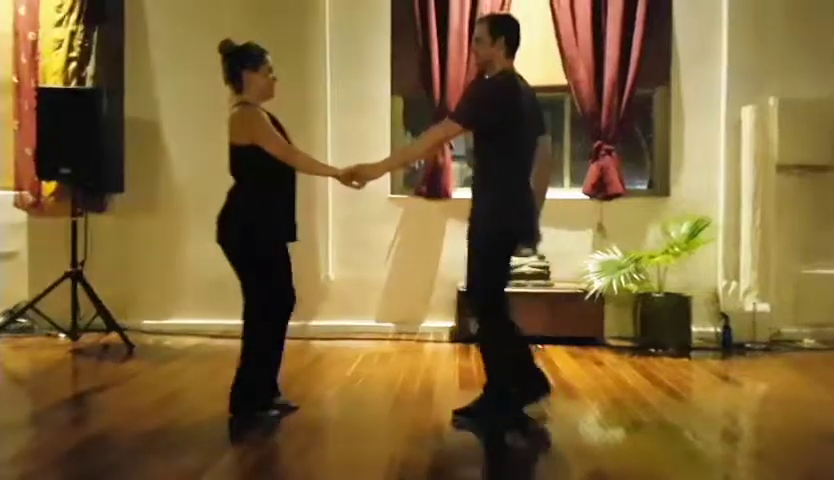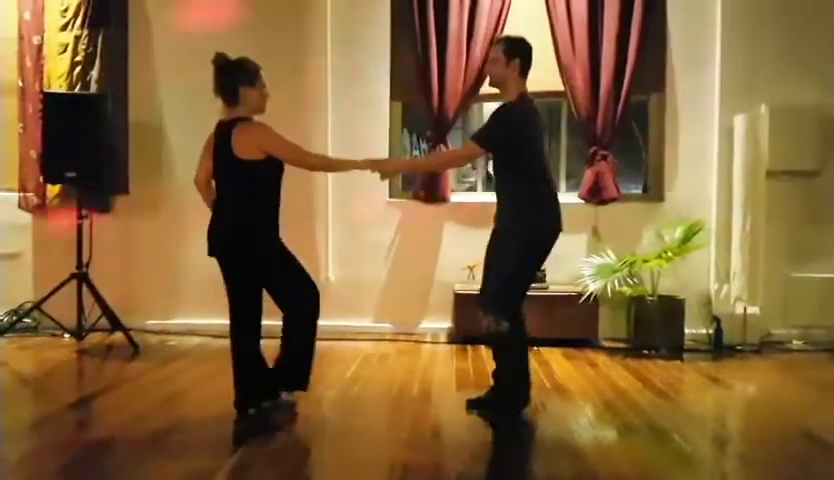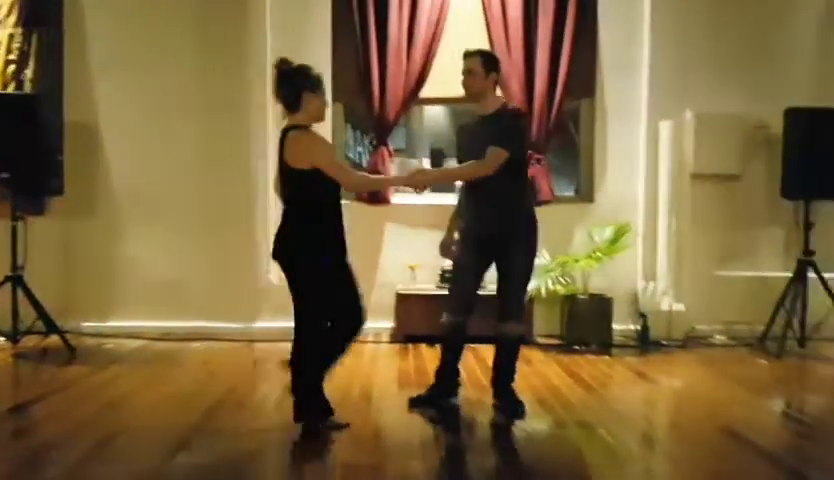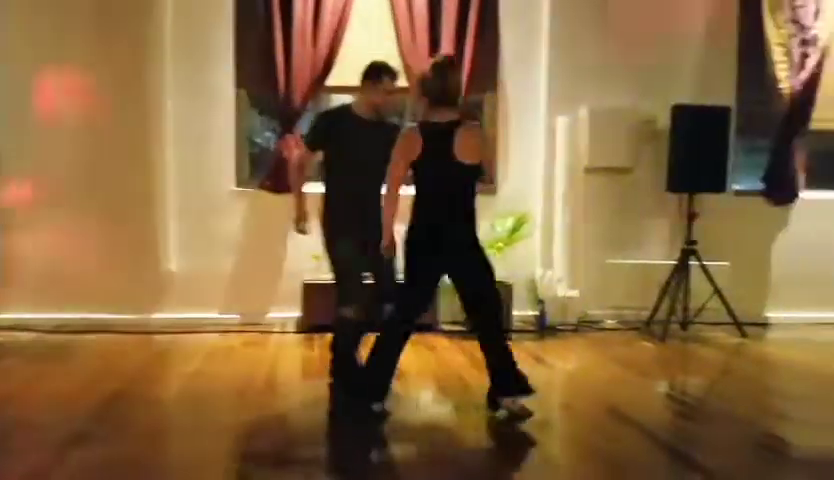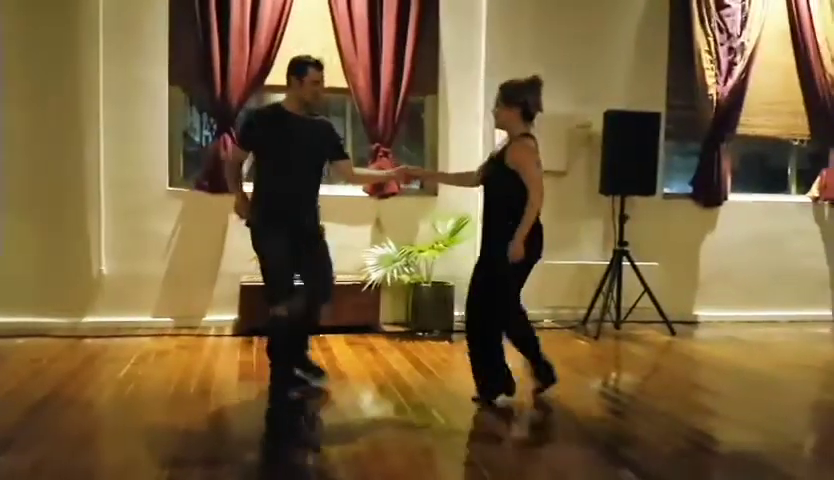
dt=0.7s
person 1, frame 1
left shoulder: (257, 117)
right shoulder: (247, 116)
right elbow: (290, 156)
right wrist: (336, 172)
left hip: (263, 227)
right hip: (248, 230)
left knee: (274, 304)
right knee: (266, 308)
left ankle: (262, 394)
right ankle: (249, 402)
person 1, frame 2
left shoulder: (221, 132)
right shoulder: (253, 132)
left elbow: (202, 181)
right elbow: (309, 161)
right wrist: (360, 164)
left hip: (230, 235)
right hip: (252, 238)
left knee: (245, 314)
right knee: (304, 299)
left ankle: (254, 397)
right ankle: (281, 386)
person 1, frame 3
left shoulder: (290, 138)
right shoulder: (307, 139)
left elbow: (280, 187)
right elbow: (354, 181)
right wrist: (401, 179)
left hip: (308, 245)
right hip: (310, 248)
left knee: (325, 324)
right knee: (334, 323)
person 1, frame 4
left shoulder: (410, 136)
right shoulder: (472, 134)
left elbow: (392, 190)
left wrist: (388, 234)
left hip: (422, 240)
right hip: (459, 240)
left knee: (406, 314)
right knee: (487, 315)
left ankle: (374, 392)
right ankle: (504, 395)
person 1, frame 5
left shoulder: (522, 147)
right shoulder: (507, 147)
left elbow: (536, 194)
right elbow: (475, 179)
left wrist: (520, 238)
right wrist: (429, 175)
left hip: (515, 243)
right hip: (499, 242)
left knee: (484, 309)
right knee: (505, 308)
left ankle: (493, 383)
right ankle: (540, 370)
person 2, frame 1
left shoulder: (491, 89)
right shoulder: (523, 93)
left elbow: (439, 136)
right elbow: (545, 158)
left wrist: (380, 167)
right wrist: (533, 214)
left hip: (495, 215)
right hip: (514, 213)
left knee: (484, 302)
right knee: (489, 300)
left ankle: (499, 398)
right ankle: (526, 379)
person 2, frame 2
left shoulder: (512, 115)
right shoulder: (519, 112)
left elbow: (460, 156)
left wrist: (401, 166)
left hip: (531, 225)
right hip: (516, 222)
left knee: (503, 305)
right knee: (497, 303)
left ankle: (515, 389)
right ankle: (507, 390)
person 2, frame 3
left shoulder: (512, 120)
right shoulder: (470, 129)
left elbow: (489, 166)
left wrist: (436, 174)
right wrist: (454, 229)
left hip: (516, 231)
right hip: (477, 231)
left knee: (512, 314)
right knee: (456, 309)
left ankle: (503, 389)
right ankle: (443, 388)
person 2, frame 4
left shoulder: (390, 131)
right shoulder: (330, 121)
right elbow: (301, 163)
right wrist: (300, 205)
left hip: (373, 222)
right hip: (340, 223)
left knee: (386, 291)
right knee: (351, 296)
left ankle: (347, 356)
right ankle: (343, 368)
person 2, frame 5
left shoulder: (323, 129)
right shoulder: (260, 120)
left elbow: (350, 174)
right elbow: (233, 164)
left wrist: (389, 175)
right wrist: (239, 196)
left hip: (307, 224)
right hip: (270, 223)
left knee: (321, 290)
right knee: (281, 297)
left ankle: (297, 353)
right ankle: (281, 369)
